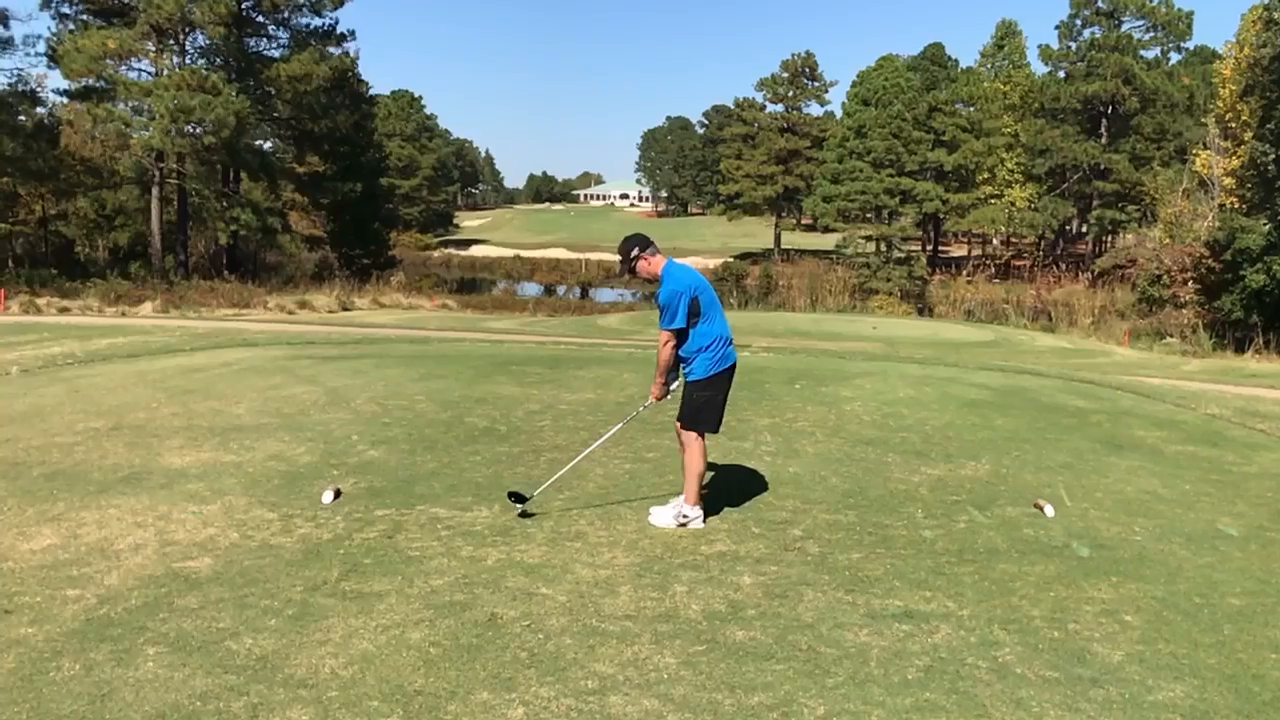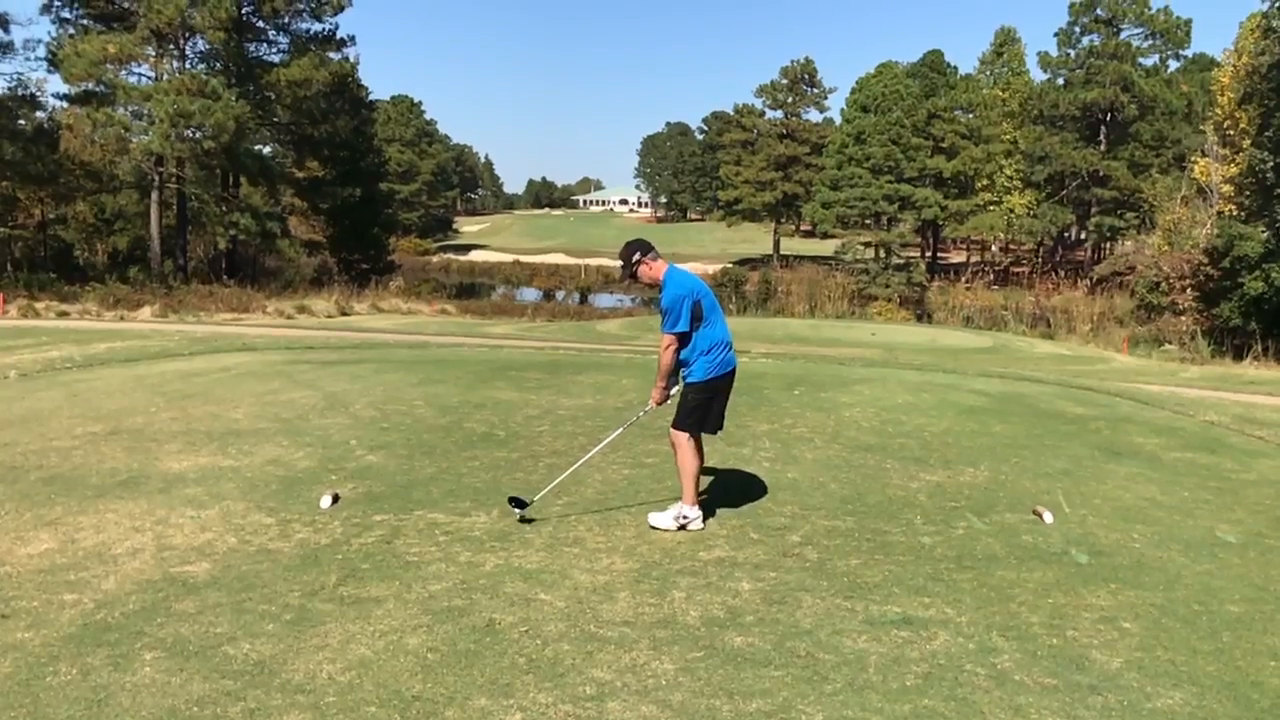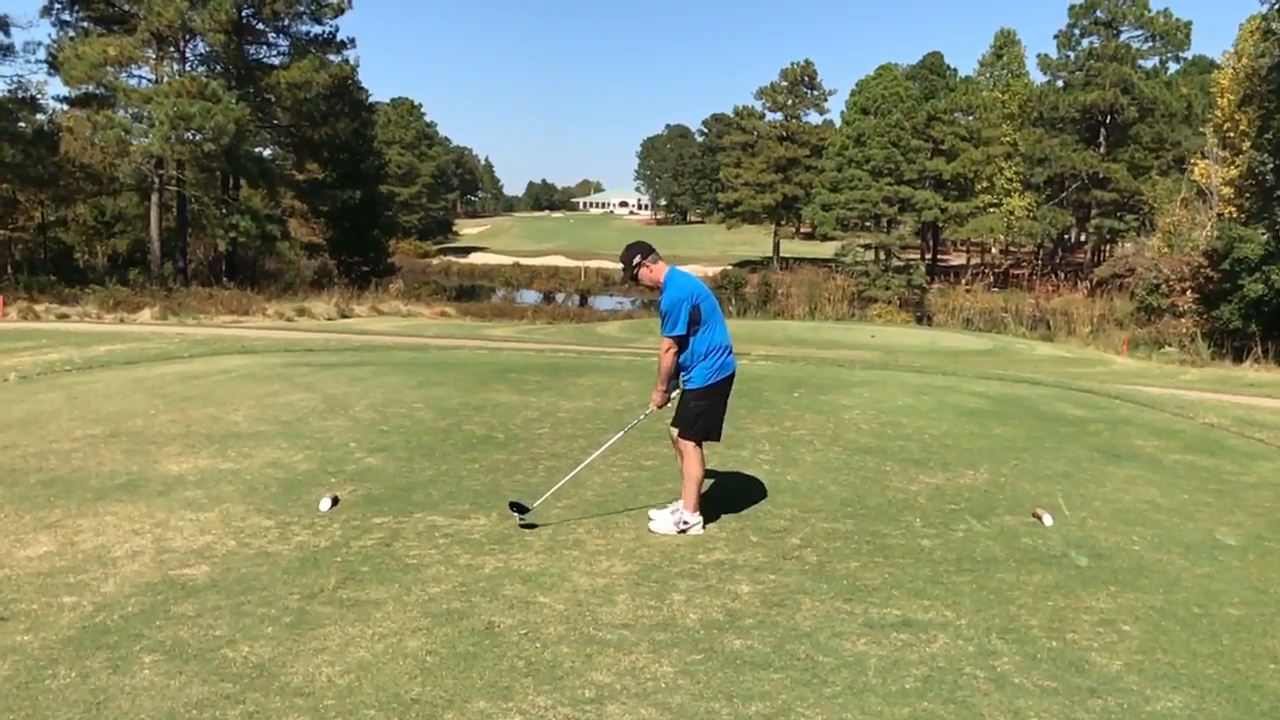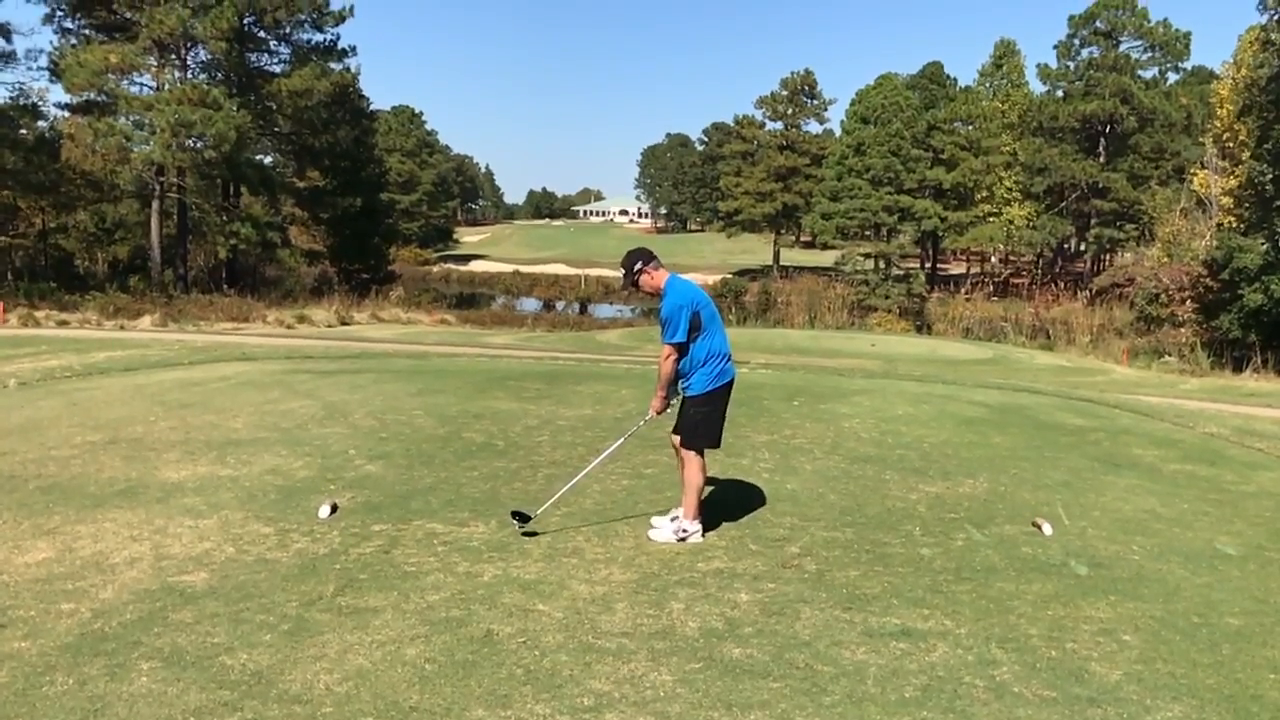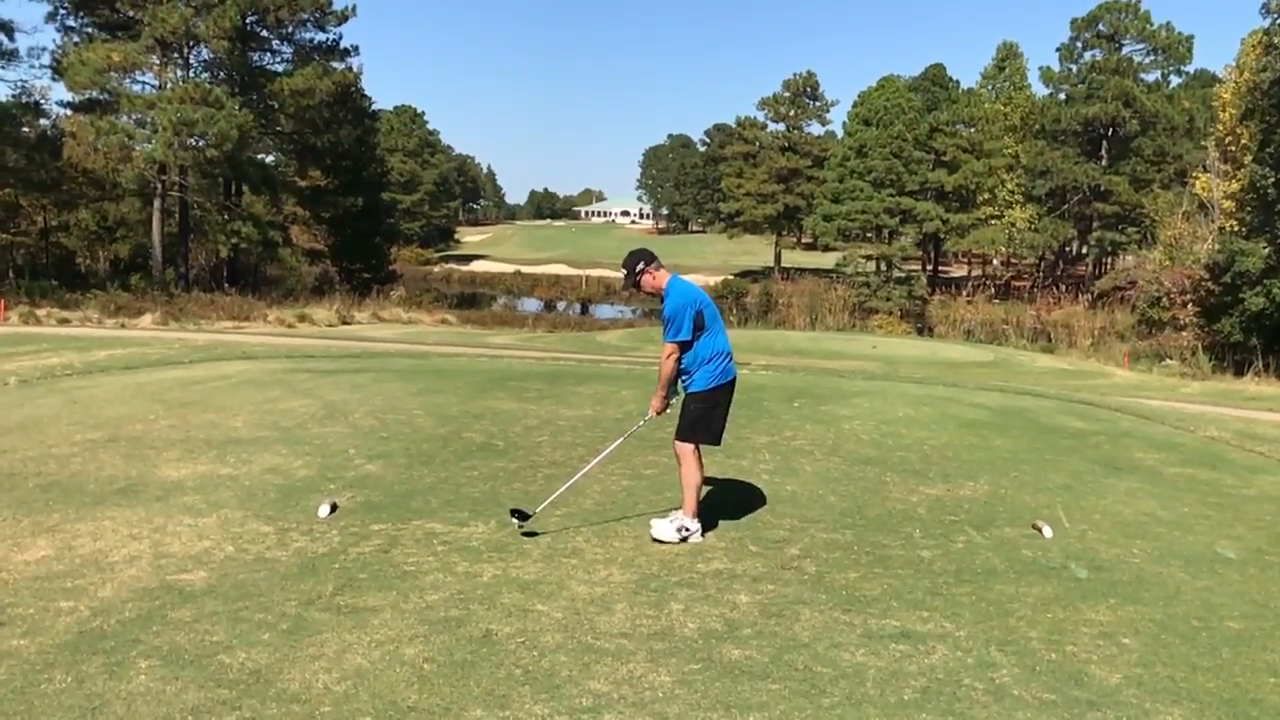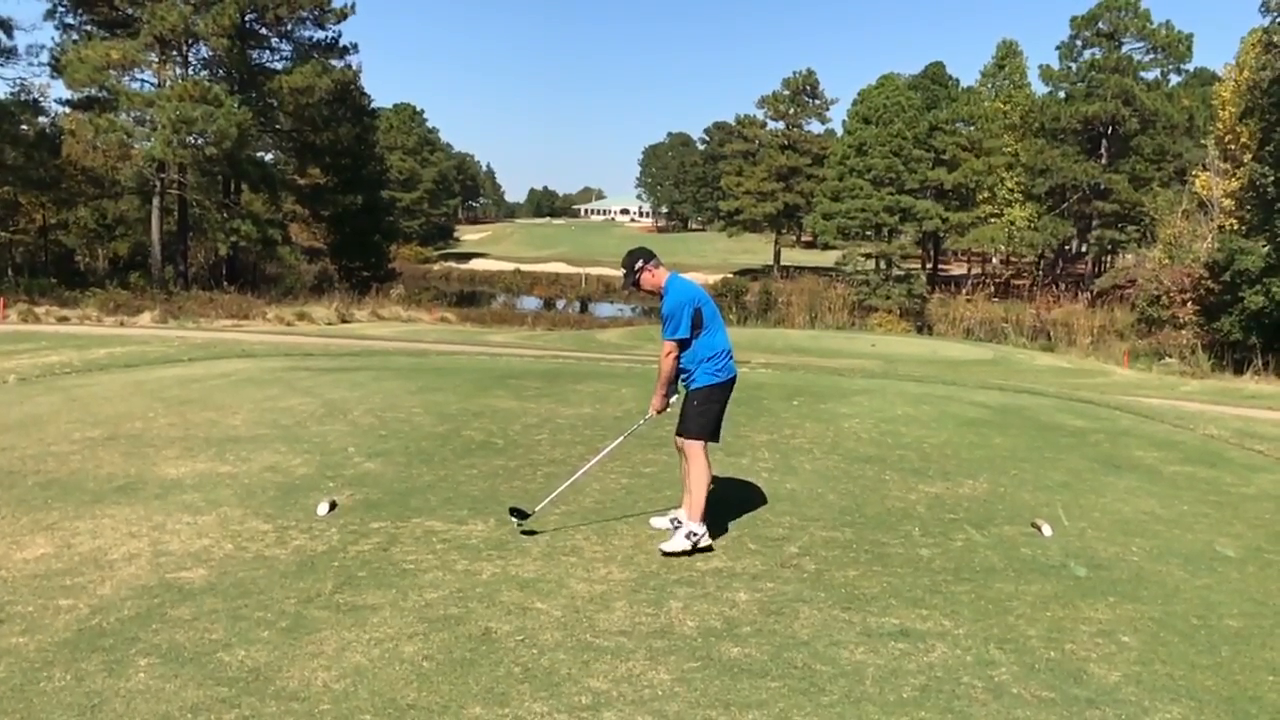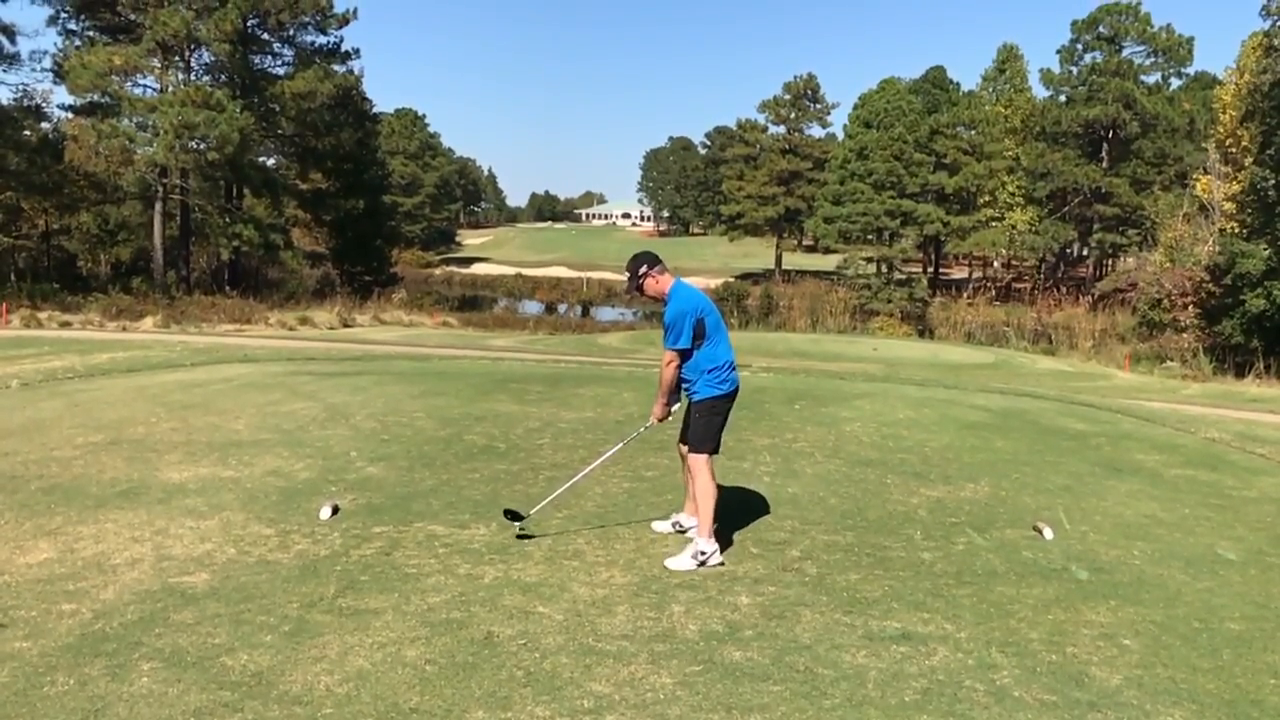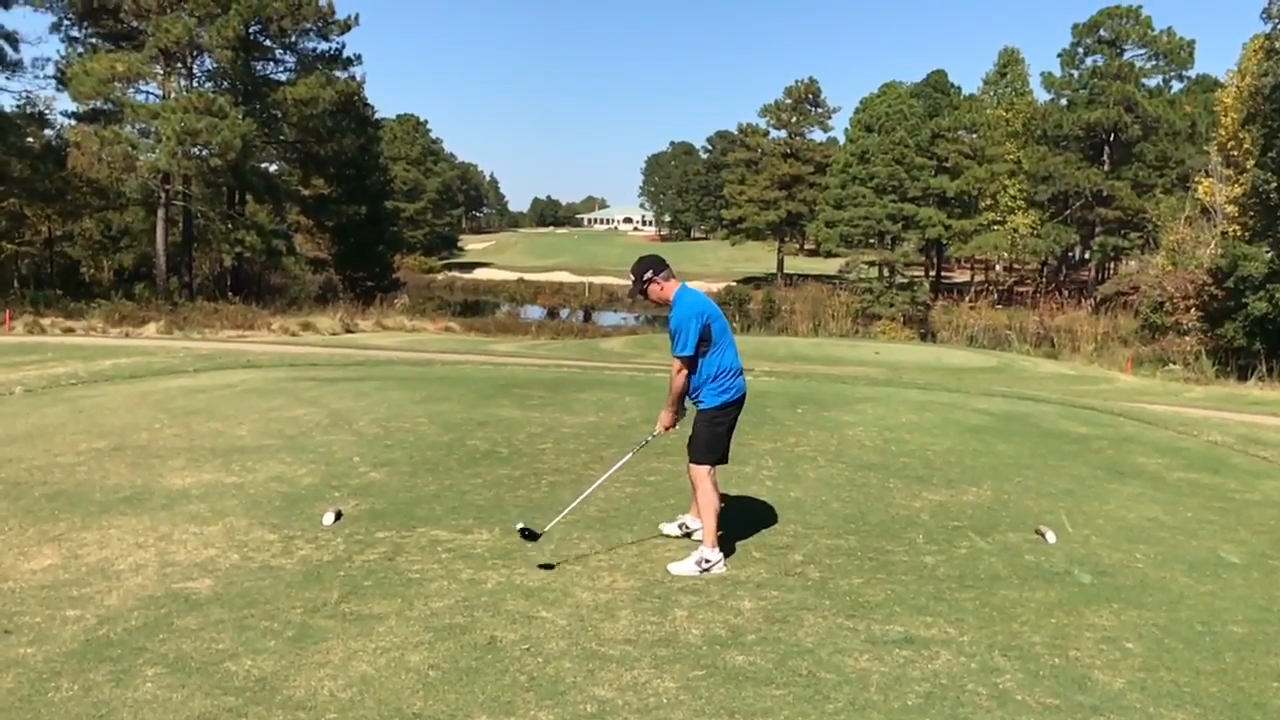
dt=0.3s
person 1, frame 1
left shoulder: (672, 286)
right shoulder: (679, 272)
left elbow: (668, 342)
left wrist: (659, 382)
right wrist: (669, 376)
left hip: (708, 365)
right hip: (706, 362)
left knee: (691, 434)
right knee: (686, 431)
left ankle: (692, 511)
right ankle: (688, 498)
person 1, frame 2
left shoulder: (675, 290)
right shoulder: (678, 279)
left elbow: (670, 345)
left wrist: (660, 386)
right wrist: (668, 381)
left hip: (708, 369)
right hip: (709, 367)
left knee: (681, 435)
right knee: (690, 436)
left ankle: (690, 511)
right ankle: (688, 504)
person 1, frame 3
left shoulder: (675, 293)
right shoulder: (680, 281)
left elbow: (670, 349)
left wrist: (661, 389)
right wrist: (670, 383)
left hip: (707, 373)
right hip: (707, 371)
left knee: (689, 442)
right knee: (680, 435)
left ankle: (691, 516)
right ankle: (686, 504)
person 1, frame 4
left shoulder: (675, 300)
right shoulder: (680, 289)
left elbow: (670, 355)
left wrist: (660, 395)
right wrist: (668, 390)
left hip: (707, 381)
right hip: (704, 379)
left knee: (690, 451)
right knee: (680, 443)
left ankle: (690, 525)
right ankle: (686, 511)
person 1, frame 5
left shoulder: (677, 299)
right shoulder: (679, 291)
left elbow: (672, 354)
right elbow: (680, 351)
left wrist: (660, 395)
right wrist: (668, 390)
left hip: (709, 380)
right hip: (705, 378)
left knee: (686, 446)
right knee: (685, 447)
left ankle: (689, 523)
right ankle: (686, 514)
person 1, frame 6
left shoulder: (677, 296)
right shoulder: (678, 290)
left elbow: (670, 353)
left wrist: (660, 394)
right wrist: (669, 389)
left hip: (711, 376)
right hip: (703, 376)
left knee: (695, 446)
right knee: (684, 442)
left ankle: (696, 528)
right ankle: (686, 513)
person 1, frame 7
left shoulder: (679, 305)
right shoulder: (683, 295)
left elbow: (671, 362)
left wrist: (661, 402)
right wrist: (672, 396)
left hip: (712, 387)
right hip: (706, 385)
left knee: (699, 459)
right knee: (687, 450)
left ankle: (705, 545)
right ankle: (690, 517)
person 1, frame 8
left shoulder: (684, 311)
right shoulder: (689, 299)
left elbow: (681, 369)
left wrist: (670, 410)
right wrist: (677, 405)
left hip: (718, 396)
right hip: (720, 392)
left knee: (701, 469)
right knee: (696, 455)
left ankle: (710, 554)
right ankle: (695, 519)
